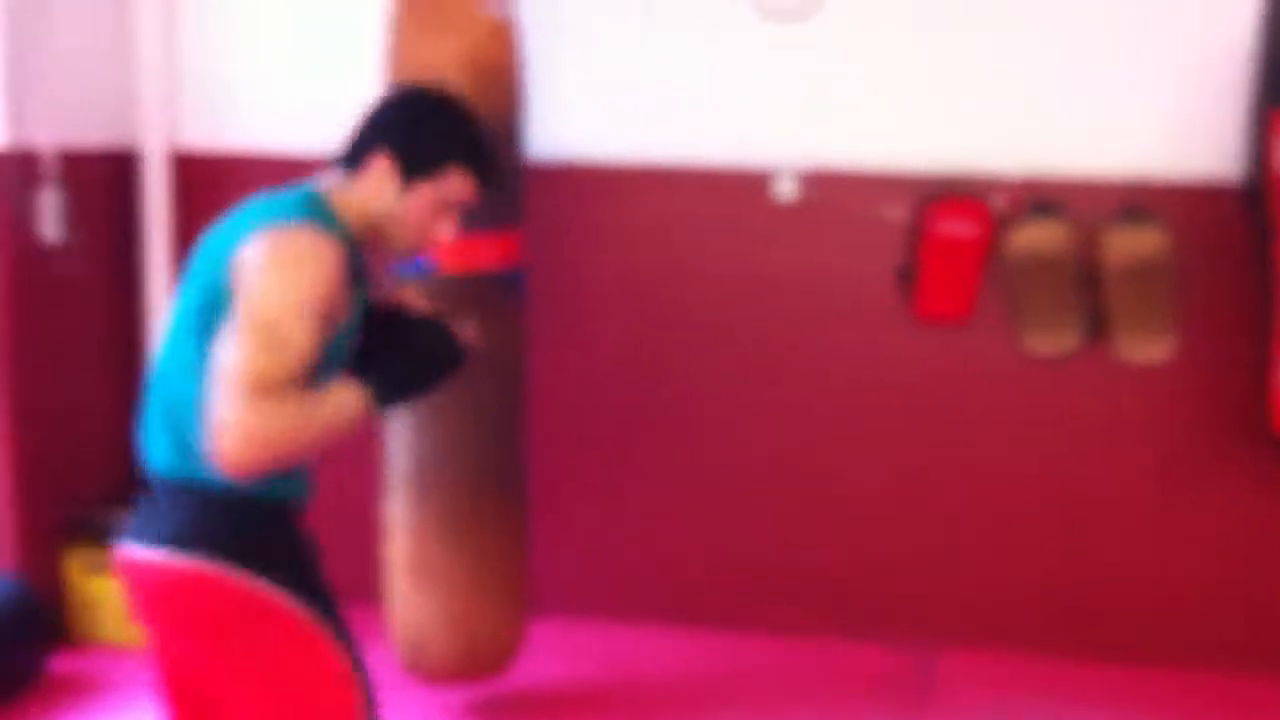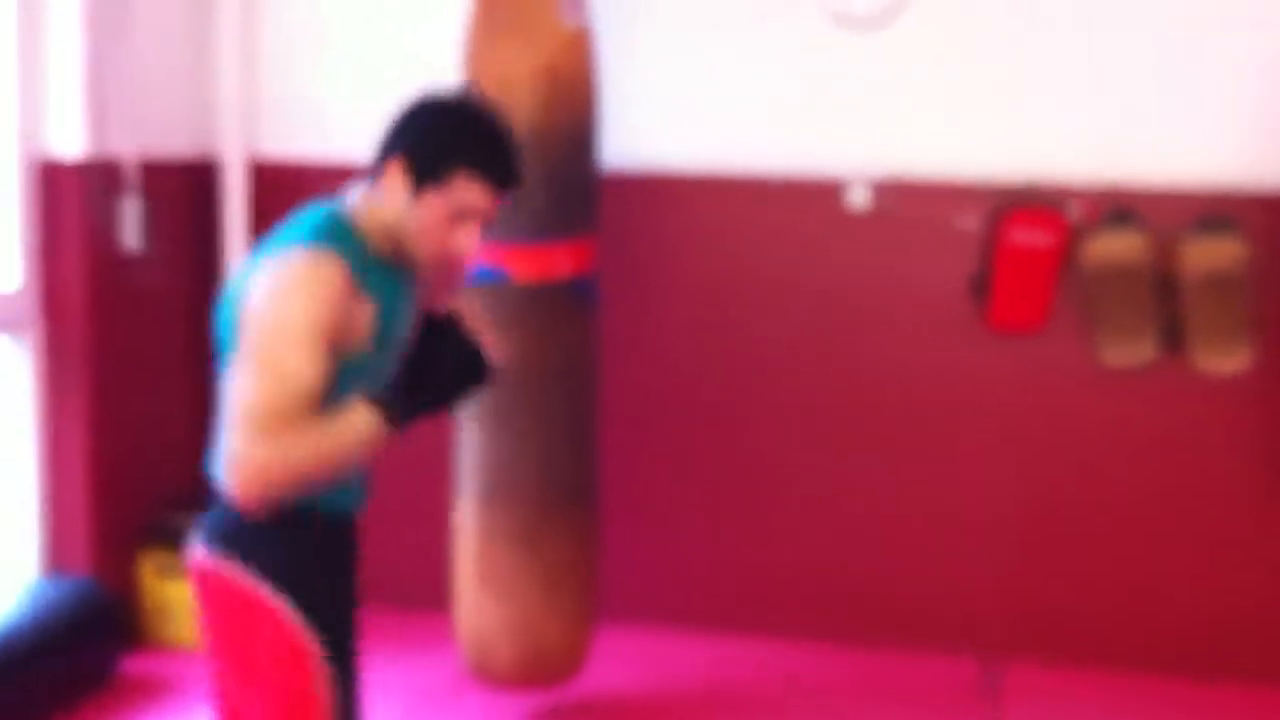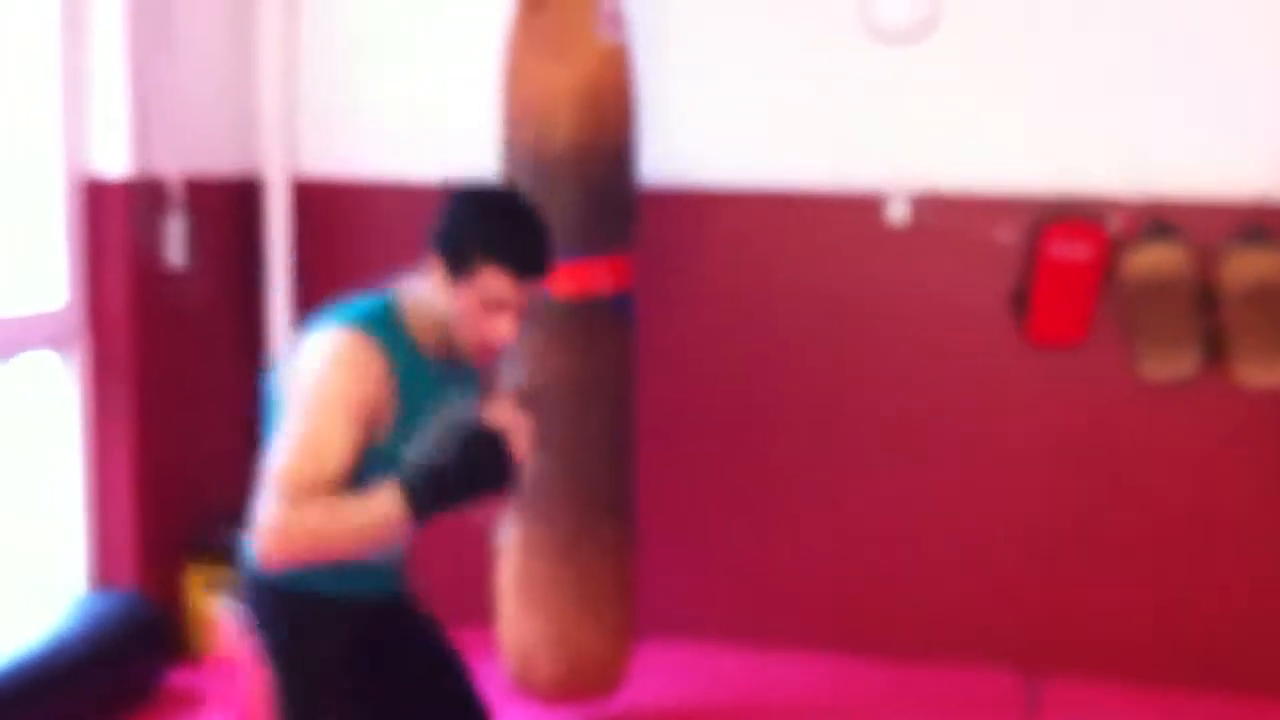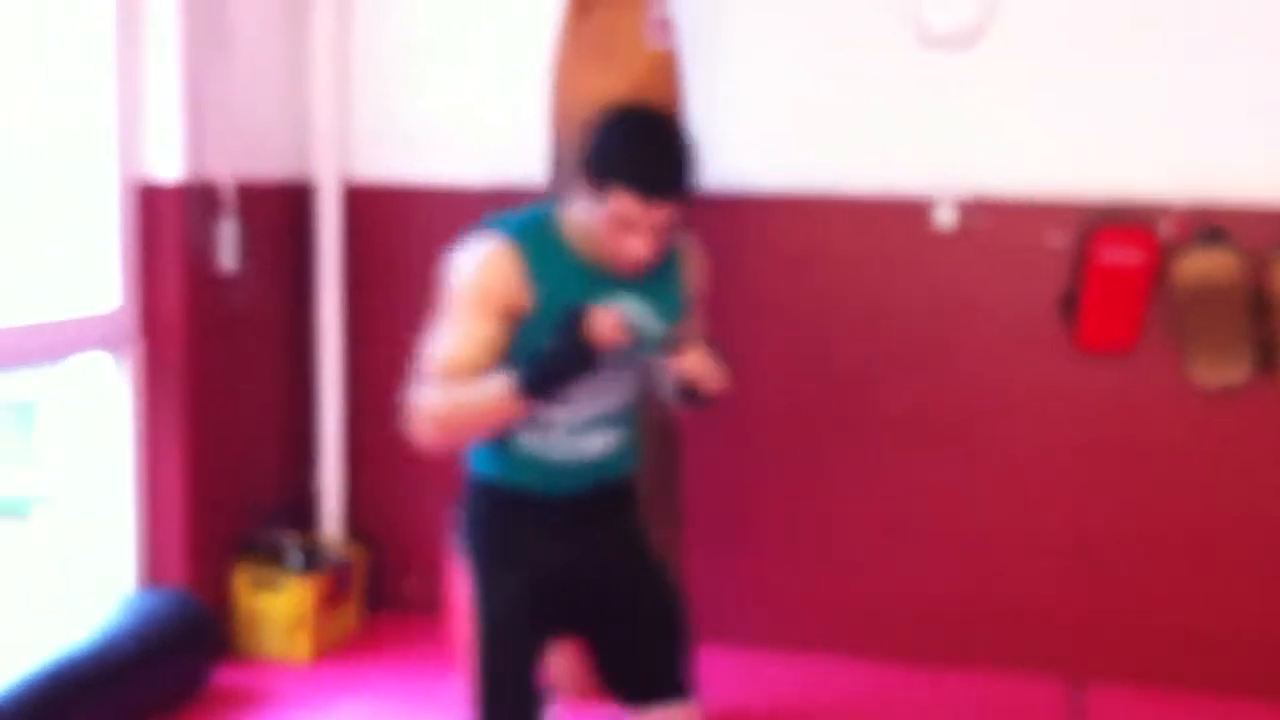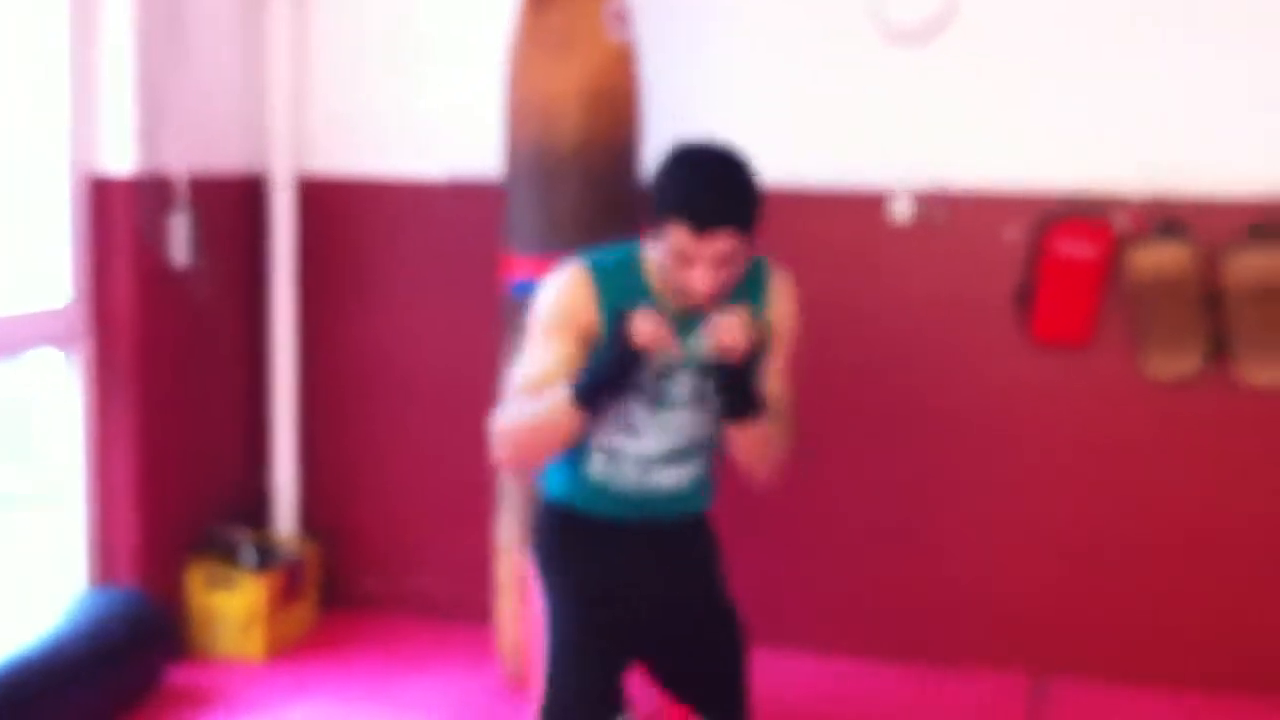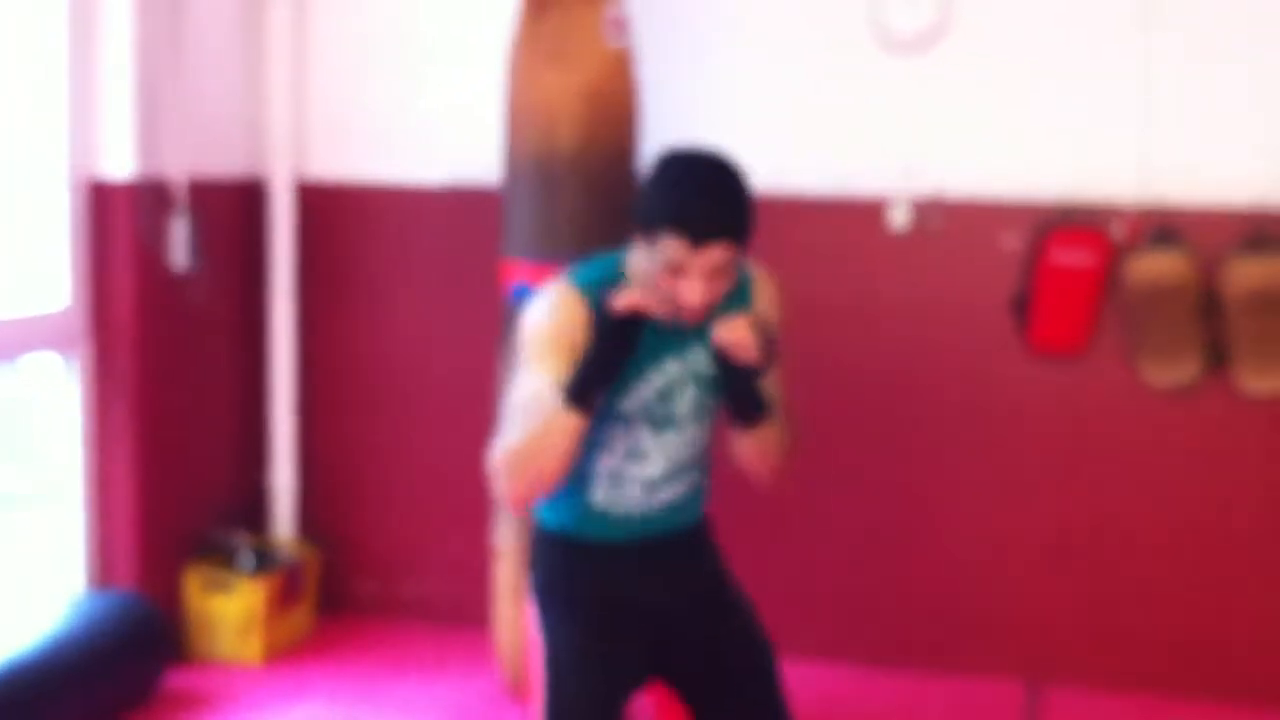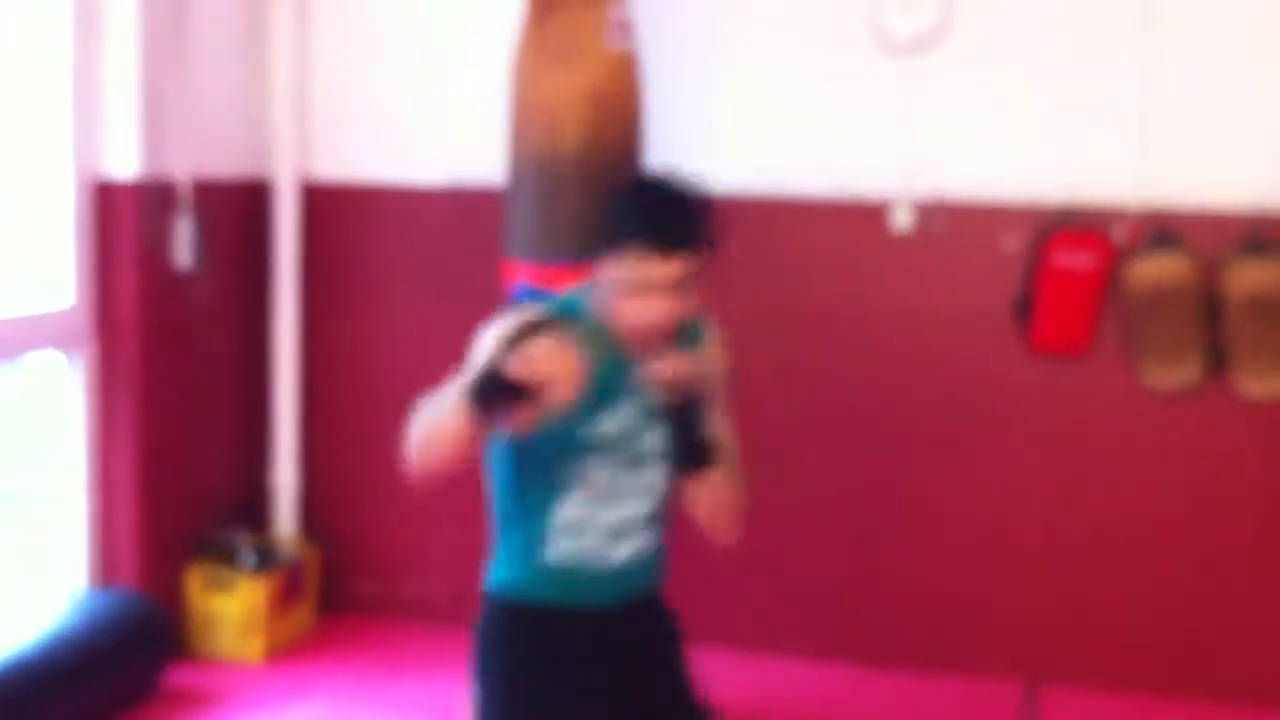
dt=0.3s
person 1, frame 1
left shoulder: (275, 222)
right shoulder: (305, 251)
right elbow: (242, 439)
left wrist: (380, 343)
right wrist: (388, 382)
left hip: (174, 529)
right hip: (230, 540)
person 1, frame 2
left shoulder: (389, 254)
right shoulder: (310, 275)
right elbow: (250, 472)
left wrist: (442, 360)
right wrist: (402, 401)
left hip: (310, 544)
right hip: (273, 556)
person 1, frame 3
left shoulder: (456, 350)
right shoulder: (345, 359)
left elbow: (475, 498)
right elbow: (281, 537)
left wrist: (497, 451)
right wrist: (432, 490)
left hip: (377, 608)
right hip: (297, 622)
person 1, frame 4
left shoulder: (678, 259)
right shoulder: (498, 259)
right elbow: (427, 421)
left wrist: (697, 380)
right wrist: (544, 368)
left hip: (605, 513)
right hip: (510, 521)
person 1, frame 5
left shoulder: (769, 295)
right shoulder: (581, 290)
left elbow: (765, 464)
right elbow: (509, 445)
left wrist: (737, 383)
right wrist: (603, 376)
left hip: (681, 544)
right hip: (584, 542)
person 1, frame 6
left shoulder: (751, 296)
right shoulder: (565, 309)
left elbow: (766, 465)
right elbow: (513, 484)
left wrist: (746, 391)
right wrist: (595, 369)
left hip: (683, 554)
right hip: (583, 567)
person 1, frame 7
left shoulder: (694, 346)
right shoulder: (533, 339)
left elbow: (725, 525)
right elbow: (428, 450)
left wrist: (691, 433)
right wrist: (493, 388)
left hip: (636, 625)
right hip: (533, 633)
